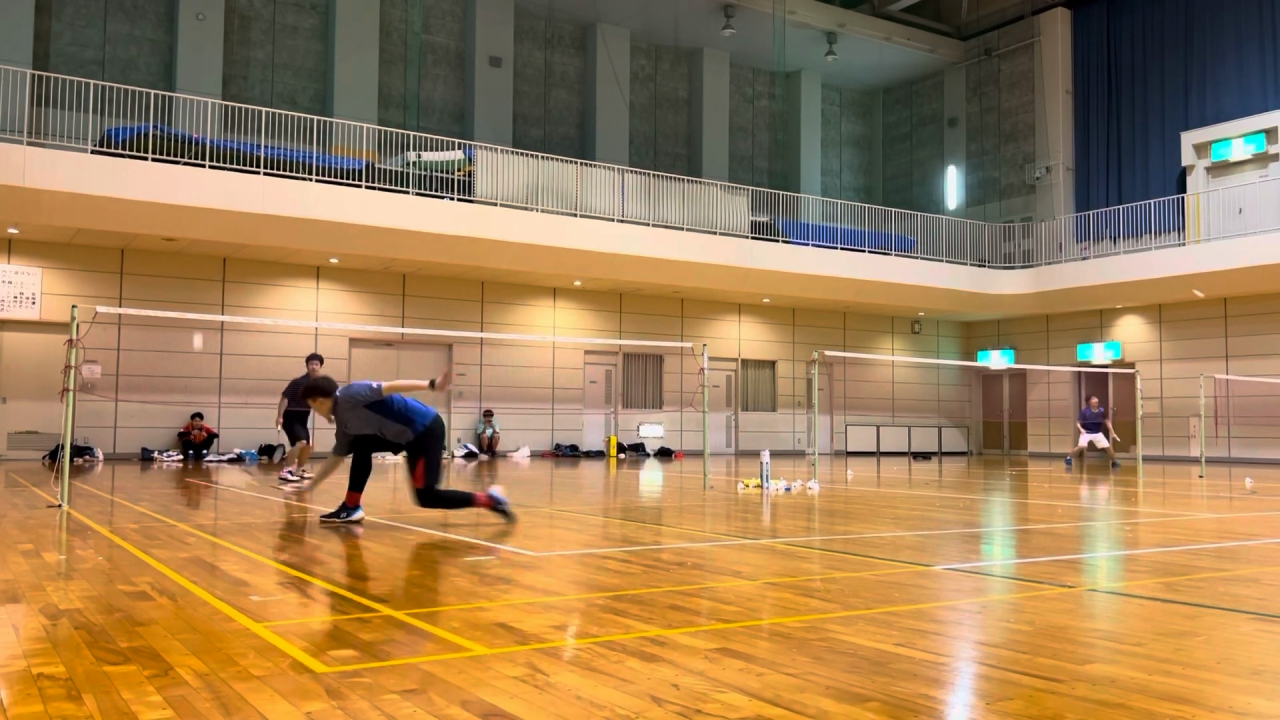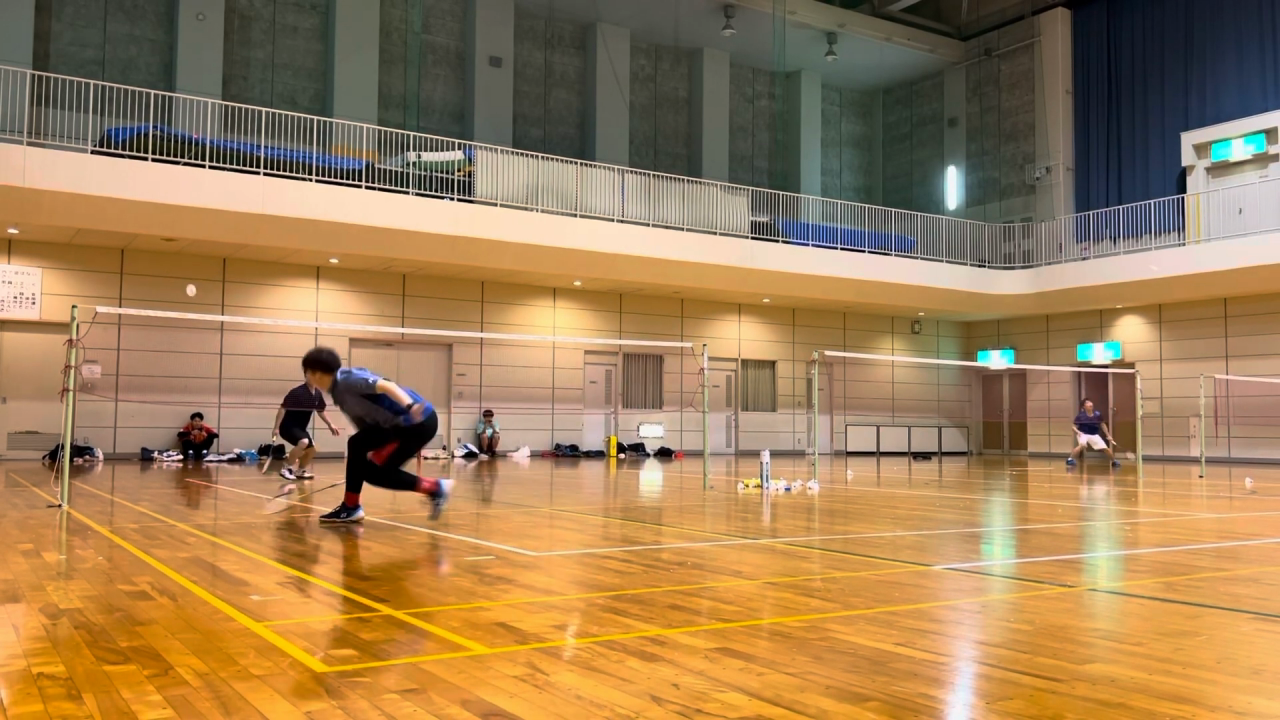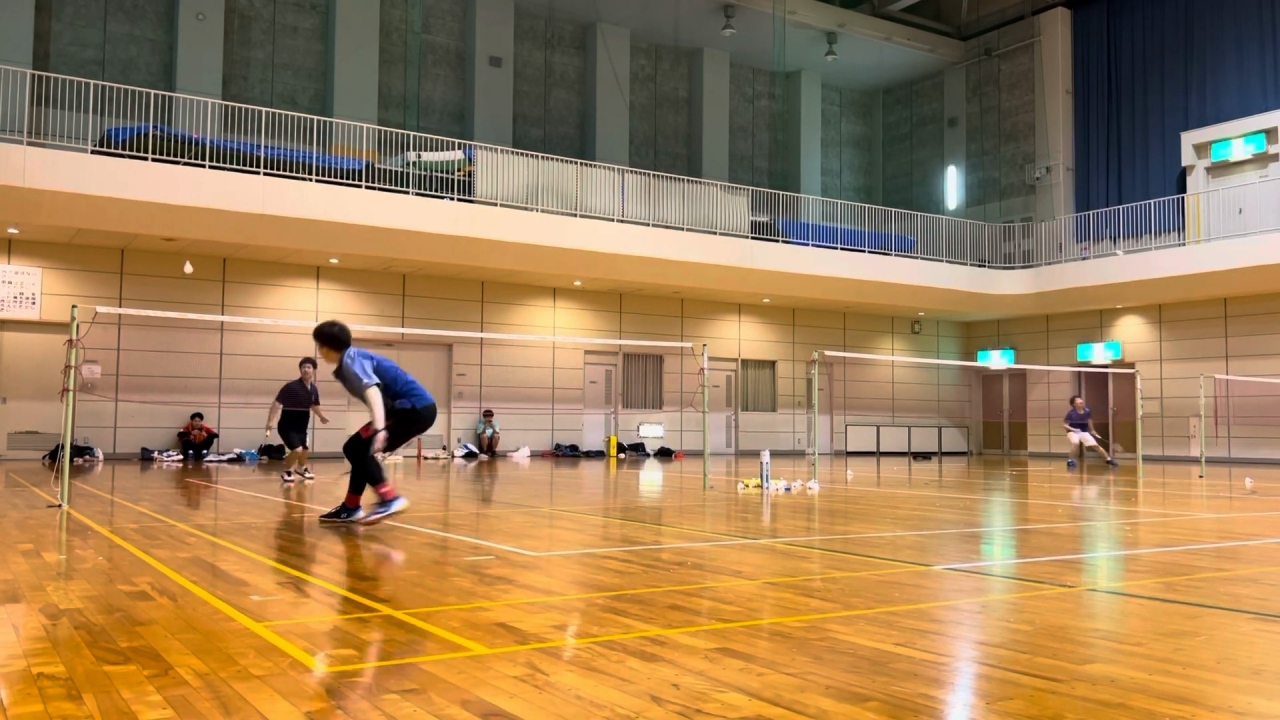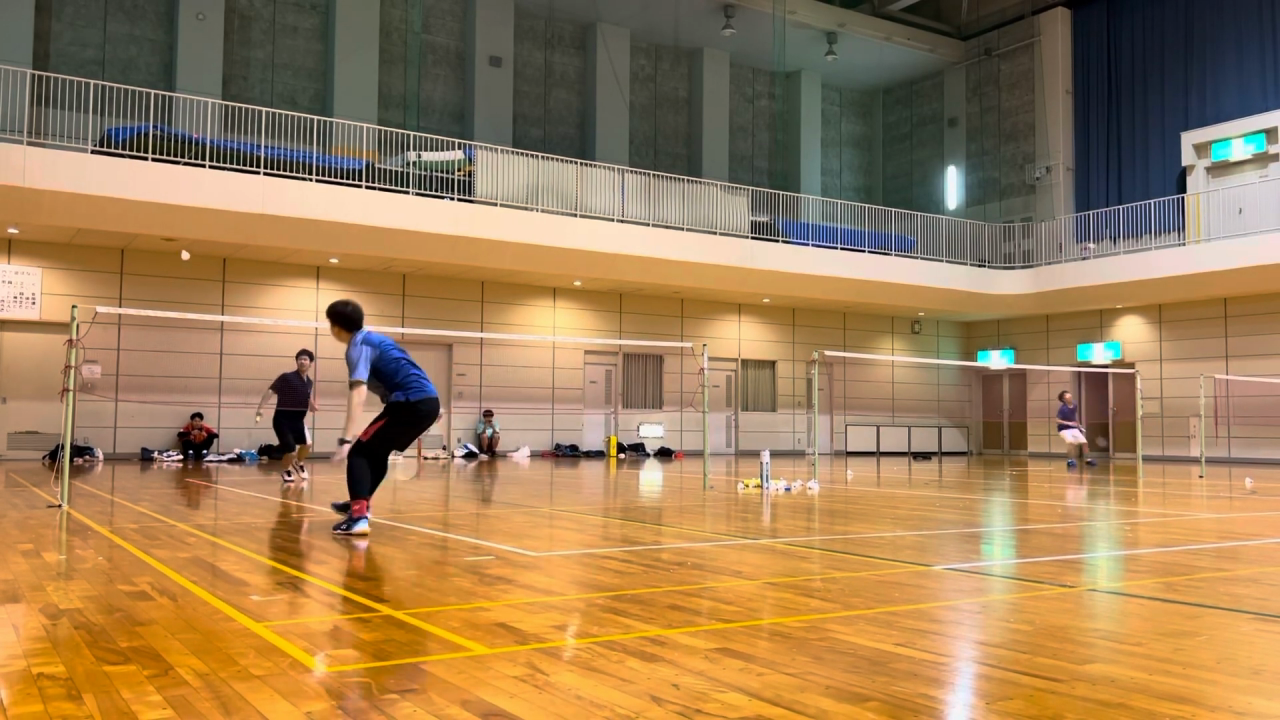
dt=0.1s
person 1, frame 1
left shoulder: (345, 401)
right shoulder: (343, 423)
left elbow: (390, 386)
right elbow: (337, 458)
left wrist: (431, 385)
right wrist: (311, 483)
left hip: (425, 429)
right hip: (411, 436)
left knee: (427, 497)
right knee: (362, 447)
left ankle: (489, 500)
right ankle: (350, 507)
person 1, frame 2
left shoulder: (348, 380)
right shoulder: (341, 392)
left elbow: (384, 385)
right elbow: (364, 437)
left wrist: (409, 404)
left hip: (419, 421)
right hip: (403, 421)
left knee: (369, 470)
right knee: (356, 444)
left ankle: (434, 488)
right ankle: (351, 507)
person 1, frame 3
left shoulder: (353, 363)
right shoulder: (356, 358)
left elbow: (373, 390)
left wrist: (380, 429)
left hip: (414, 409)
right hip: (421, 409)
left knee: (354, 448)
right knee: (363, 448)
left ankle: (390, 498)
right ankle: (351, 506)
person 1, frame 4
left shoulder: (359, 347)
right shoulder: (373, 339)
left elbow: (359, 394)
left wrist: (346, 439)
left hip: (413, 402)
right hip: (427, 402)
left knee: (358, 452)
right knee: (376, 449)
left ankle: (358, 515)
right ankle: (360, 505)
